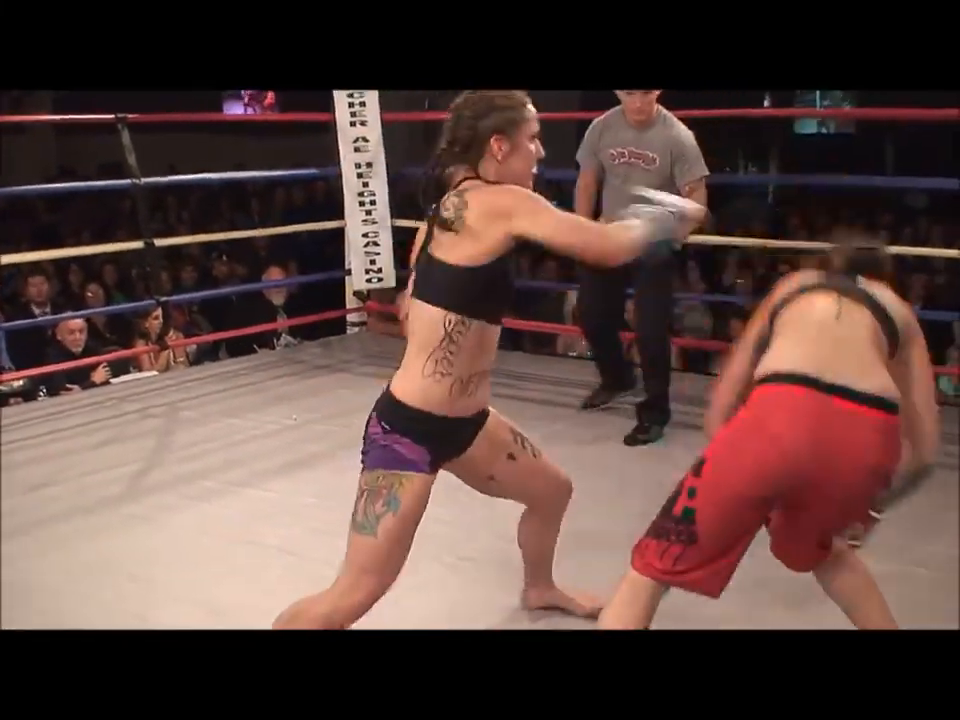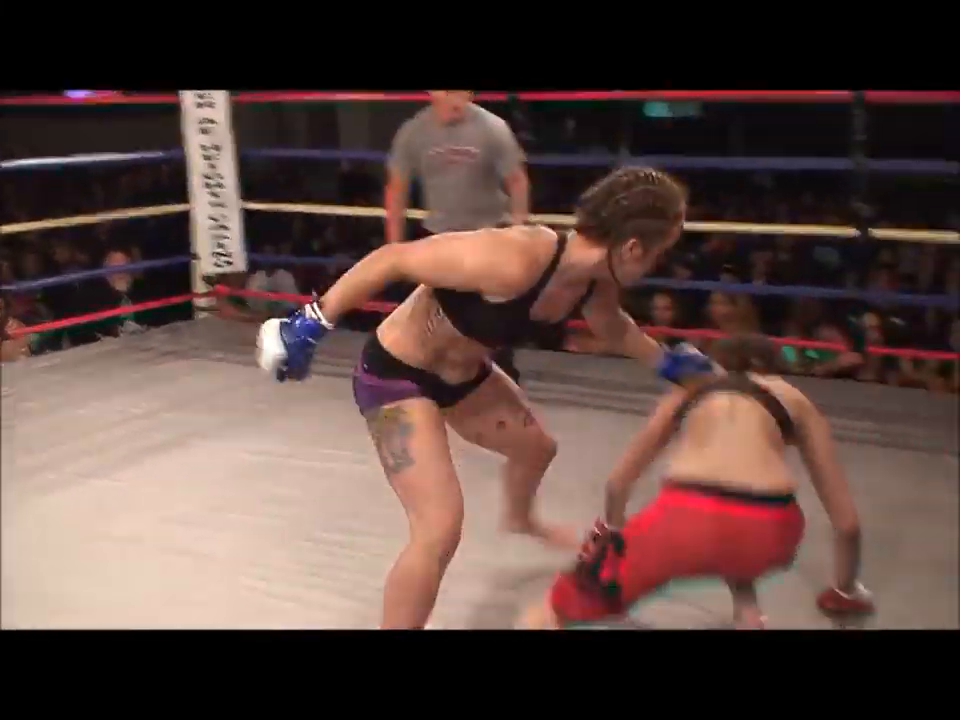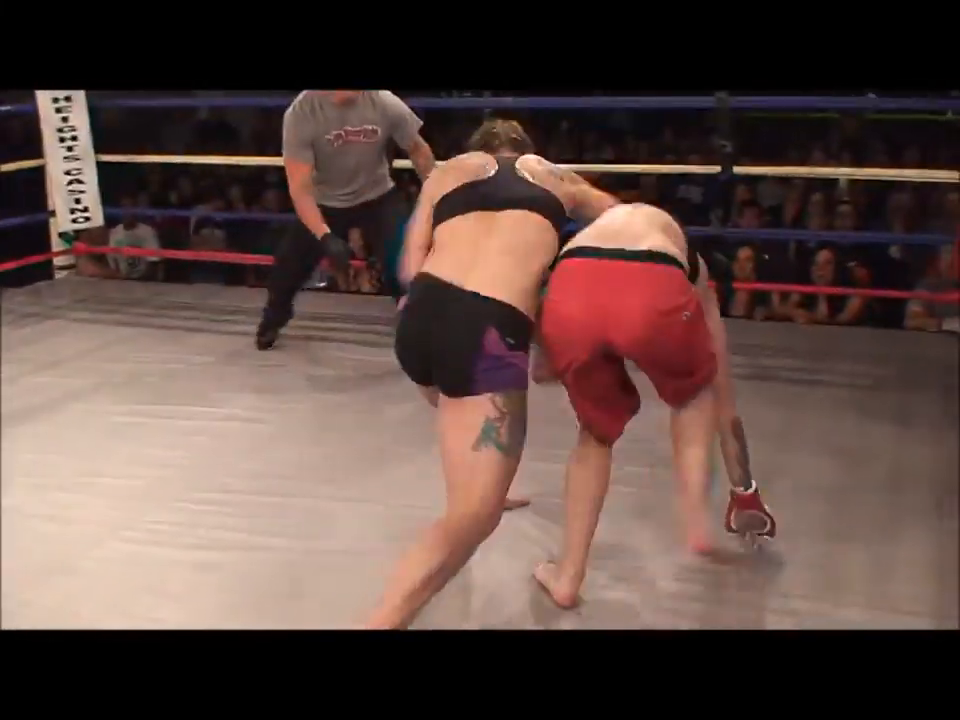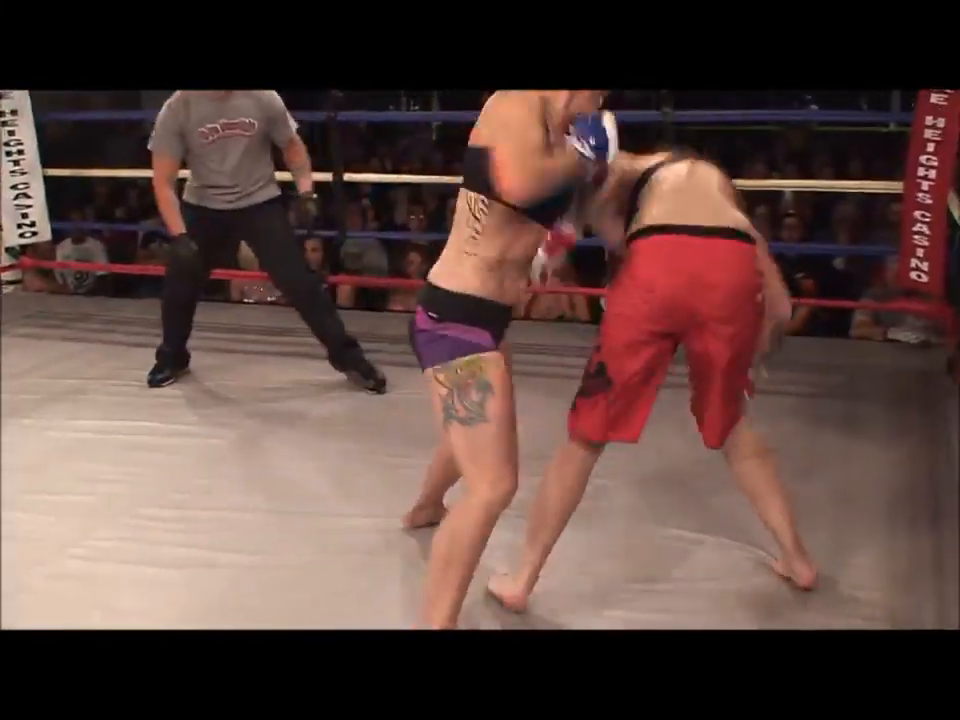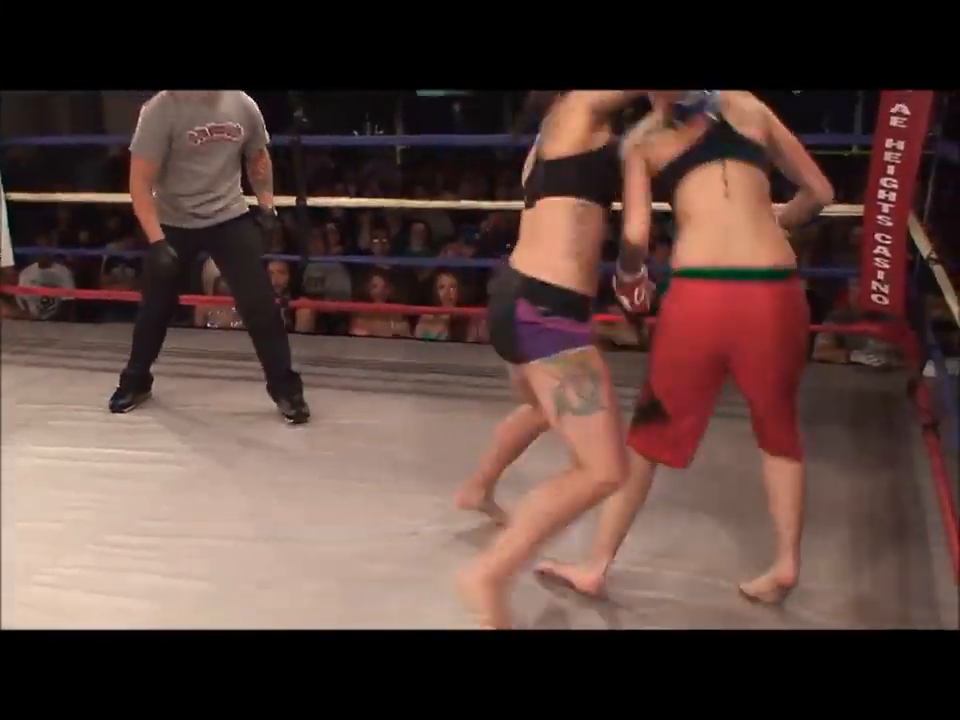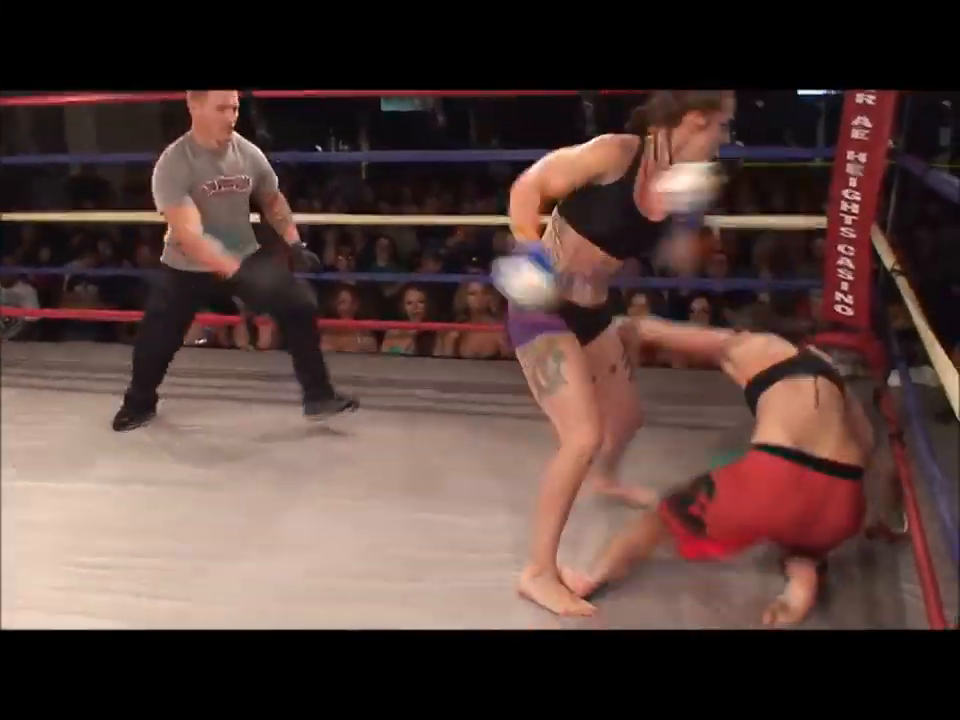
dt=0.4s
person 1, frame 1
left shoulder: (456, 205)
right shoulder: (499, 203)
right elbow: (612, 247)
right wrist: (665, 217)
left hip: (462, 421)
right hip: (405, 432)
left knee: (552, 492)
right knee: (355, 594)
left ankle: (539, 590)
person 1, frame 2
left shoulder: (597, 275)
right shoulder: (513, 259)
left elbow: (615, 327)
right elbow: (390, 259)
left wrist: (671, 362)
right wrist: (313, 321)
left hip: (461, 373)
right hip: (398, 378)
left knee: (538, 447)
right knee: (440, 532)
left ankle: (519, 519)
person 1, frame 3
left shoulder: (450, 171)
right shoulder: (547, 173)
left hip: (421, 320)
right hip: (486, 332)
right knee: (471, 521)
right ankle: (378, 624)
person 1, frame 4
left shoulder: (567, 156)
right shoulder: (514, 103)
right elbow: (519, 186)
right wrist: (584, 146)
left hip: (479, 317)
right hip: (449, 317)
left knee: (484, 427)
right knee: (493, 487)
left ankle: (425, 508)
right ankle: (435, 624)
person 1, frame 5
left shoulder: (542, 145)
right shoulder: (582, 110)
left wrist: (628, 262)
left hip: (512, 297)
right hip: (545, 312)
left knee: (533, 414)
right knee: (604, 470)
left ankle: (480, 495)
right ankle: (490, 572)
person 1, frame 6
right shoulder: (616, 153)
left elbow: (683, 262)
right elbow: (526, 189)
right wrist: (532, 255)
left hip: (591, 314)
right hip: (539, 311)
left knee: (628, 409)
right knee: (584, 438)
left ankle: (604, 477)
right ankle: (538, 572)
person 2, frame 1
left shoulder: (793, 285)
right shoulder: (899, 310)
left elbow: (719, 413)
right elbow: (925, 449)
right wrist: (868, 493)
left hip: (782, 420)
right hip: (869, 438)
left knee: (647, 572)
right knee: (814, 549)
person 2, frame 2
left shoulder: (689, 394)
right shoulder: (795, 402)
left elbow: (620, 480)
right elbow: (846, 518)
left wrist: (608, 528)
right wrist: (847, 589)
left hip: (681, 521)
right hip: (769, 531)
left knee: (556, 608)
person 2, frame 3
left shoulder: (579, 245)
right shoulder: (689, 267)
right elbow: (725, 401)
right wrist: (744, 491)
left hip: (573, 293)
right hip: (658, 294)
left knee: (598, 431)
right knee: (693, 389)
left ankle: (566, 578)
right ankle: (696, 524)
person 2, frame 4
left shoulder: (633, 170)
right shoulder: (724, 186)
left elbow: (610, 184)
right elbow: (780, 308)
right wrist: (742, 365)
left hip: (659, 265)
right hip: (734, 267)
left knee: (589, 428)
right knee: (728, 423)
left ankle: (523, 579)
right ankle: (796, 557)
person 2, frame 5
left shoulder: (644, 137)
right shoulder: (746, 107)
right elbow: (820, 191)
left hip: (702, 300)
right hip: (775, 294)
left knee: (649, 439)
right knee: (778, 438)
left ankle: (594, 567)
right ankle: (786, 562)
person 2, frame 6
left shoulder: (742, 346)
right shoulder: (823, 364)
left elbow: (653, 331)
right elbow: (869, 447)
left hip: (773, 479)
right hip: (841, 506)
left knee: (670, 515)
right knee: (799, 534)
left ankle: (591, 575)
right ankle: (804, 575)
person 3, frame 1
left shoulder: (677, 137)
right shoulder: (602, 128)
left elbow: (697, 194)
right elbow: (586, 182)
left wrist: (677, 235)
left hip: (656, 246)
left knee: (651, 331)
right knee: (593, 317)
left ankle: (654, 411)
right ankle: (617, 378)
person 3, frame 2
left shoulder: (491, 129)
right shoulder: (412, 133)
left elbow: (517, 182)
right elbow: (396, 191)
left wrist: (518, 227)
right wrist: (396, 246)
right hip: (437, 235)
person 3, frame 3
left shoulder: (384, 104)
right shoulder: (301, 114)
left elbow: (418, 149)
right elbow: (299, 188)
right wrist: (326, 237)
left hip: (377, 198)
right hip: (323, 202)
right knee: (288, 266)
right ankle: (275, 317)
person 3, frame 4
left shoulder: (263, 99)
right shoulder: (176, 110)
left elbow: (293, 147)
right elbow: (163, 180)
left wrist: (306, 195)
right wrist: (180, 236)
left hip: (261, 203)
right hip: (203, 208)
left knee: (299, 282)
right knee: (179, 285)
left ankle: (348, 357)
right ankle: (172, 358)
person 3, frame 5
left shoulder: (244, 106)
right shoulder: (161, 111)
left elbow: (259, 157)
right elbow: (140, 185)
left wrist: (267, 209)
right wrist: (157, 242)
left hip: (232, 220)
right hip: (174, 225)
left knee: (261, 305)
right knee: (155, 308)
left ankle: (285, 389)
right ankle: (134, 383)
person 3, frame 6
left shoulder: (250, 156)
right shoulder: (171, 168)
left elbow: (274, 201)
right elbow: (188, 236)
left wrist: (296, 245)
right wrist: (239, 273)
left hip: (244, 256)
right hip: (185, 268)
left knee: (299, 306)
right knee: (154, 342)
left ankle: (317, 396)
right ankle: (140, 402)
